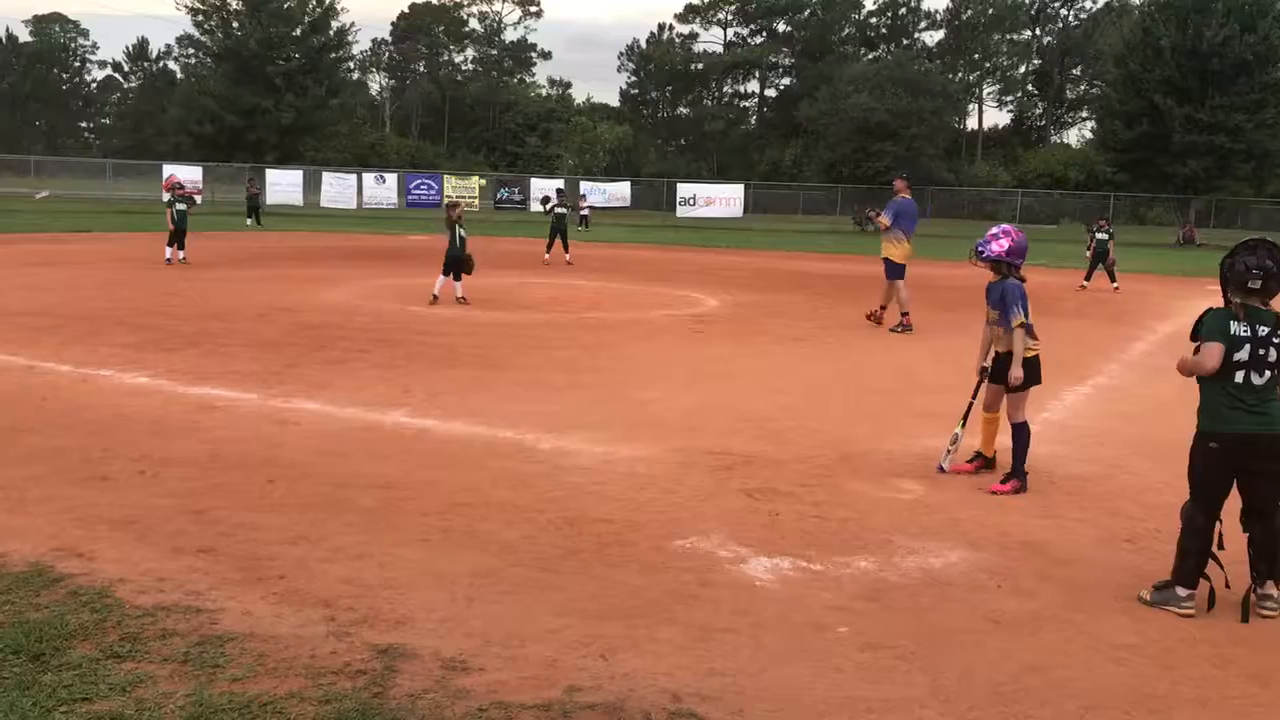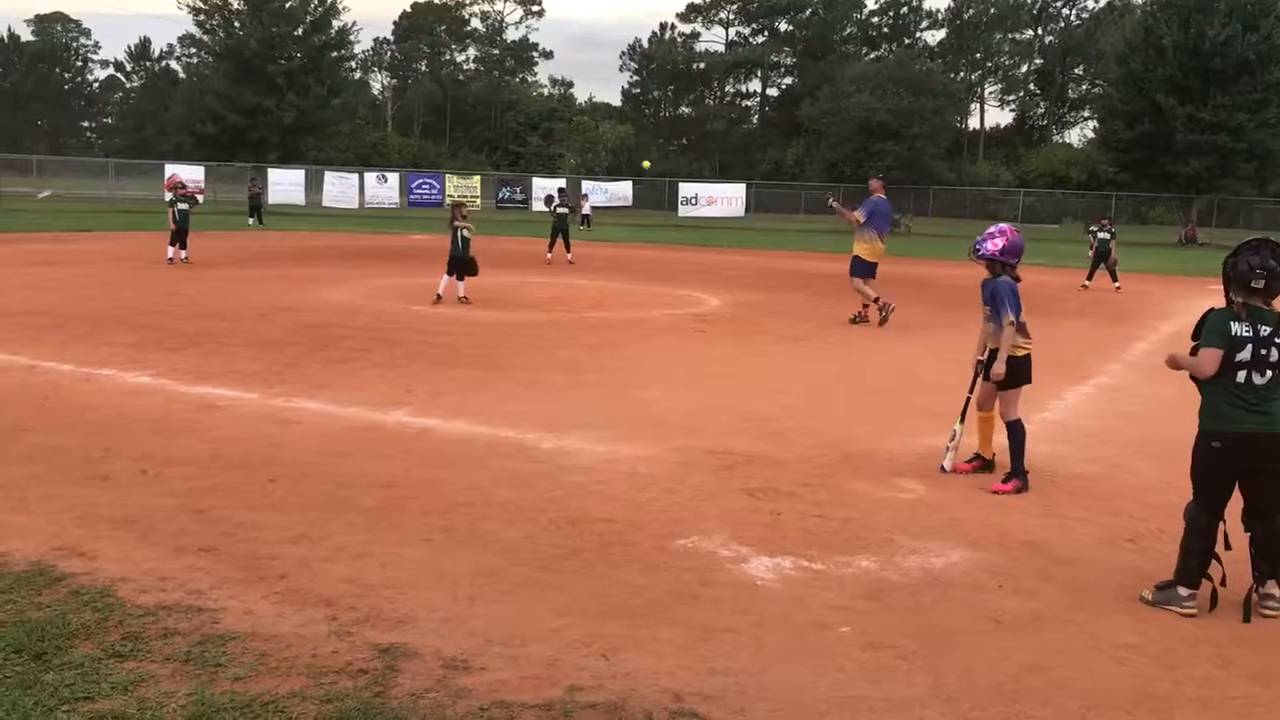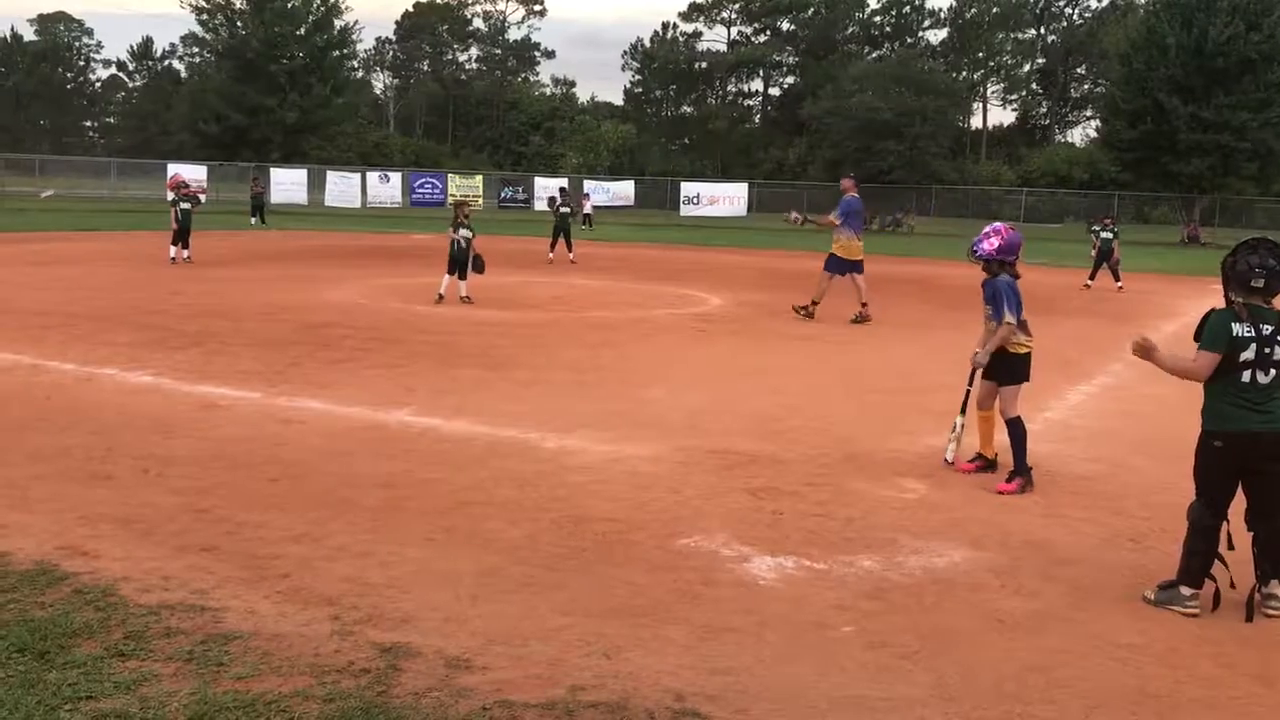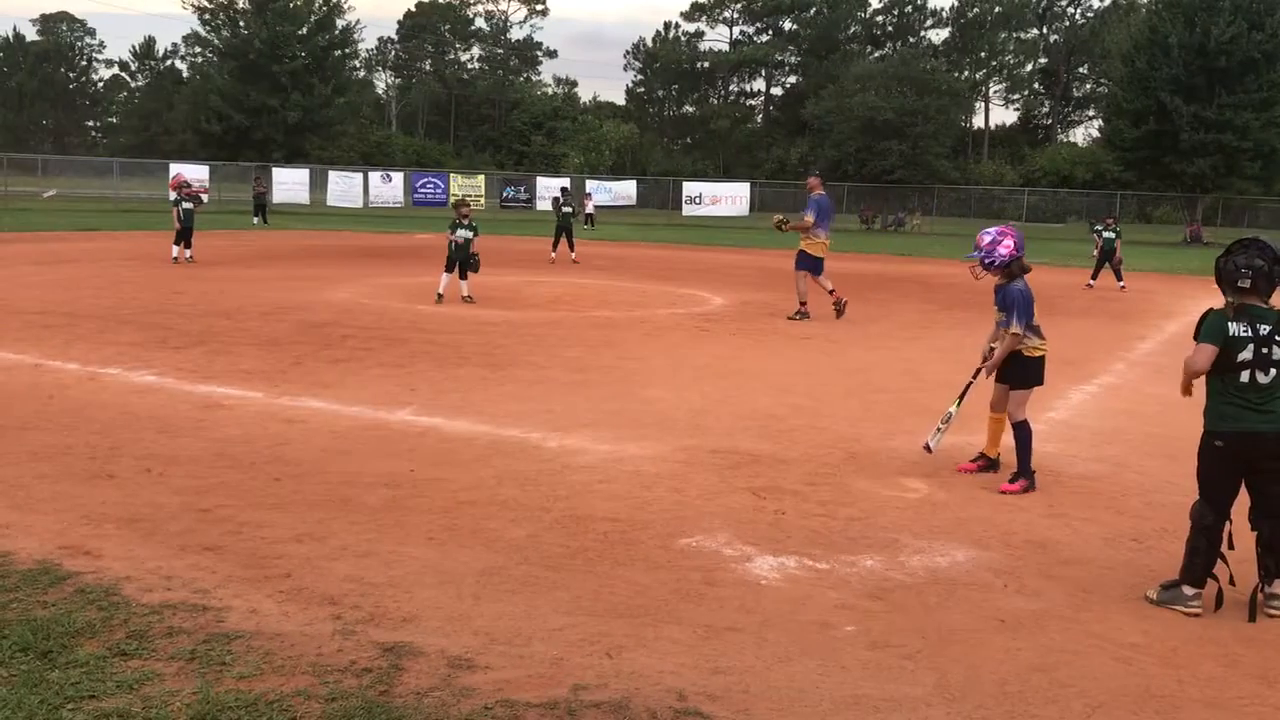
dt=0.3s
person 1, frame 1
left shoulder: (1219, 318)
left elbow: (1209, 365)
left wrist: (1185, 364)
left hip: (1219, 434)
left knee: (1201, 512)
left ankle: (1182, 590)
person 1, frame 2
left shoulder: (1221, 319)
left elbow: (1205, 368)
left wrist: (1177, 359)
left hip: (1221, 434)
left knee: (1204, 511)
left ankle: (1185, 590)
person 1, frame 3
left shoulder: (1223, 320)
left elbow: (1199, 370)
left wrist: (1154, 353)
left hip: (1224, 434)
left knee: (1208, 512)
left ankle: (1187, 590)
person 1, frame 4
left shoulder: (1220, 319)
left elbow: (1198, 365)
left wrist: (1185, 381)
left hip: (1226, 433)
left knee: (1211, 511)
left ankle: (1190, 588)
person 2, frame 1
left shoulder: (1012, 288)
right shoulder: (992, 286)
left elbow: (1019, 327)
left wrist: (1017, 365)
right wrist: (981, 359)
left hip: (1020, 358)
right hip: (1002, 355)
left knee: (1015, 414)
right knee: (989, 406)
left ankle: (1018, 476)
right ankle: (985, 456)
person 2, frame 2
left shoulder: (1003, 285)
right shoulder: (989, 282)
left elbow: (1009, 325)
left wrist: (1001, 361)
right wrist: (980, 354)
left hip: (1012, 357)
right hip: (996, 353)
left knee: (1008, 412)
right knee: (984, 404)
left ankle: (1018, 475)
right ankle: (985, 457)
person 2, frame 3
left shoulder: (1002, 283)
right shoulder: (992, 281)
left elbow: (1008, 326)
left wrist: (985, 353)
right wrist: (980, 348)
left hip: (1014, 353)
right hip: (998, 352)
left knee: (1008, 410)
right knee: (983, 403)
left ankle: (1022, 473)
right ankle: (986, 456)
person 2, frame 4
left shoulder: (1016, 290)
right shoulder: (1004, 285)
left elbow: (1015, 334)
left wrist: (995, 361)
right wrist: (989, 343)
left hip: (1027, 356)
right hip: (1010, 354)
left knee: (1015, 412)
right knee: (997, 406)
left ankle: (1025, 475)
right ankle: (990, 456)
